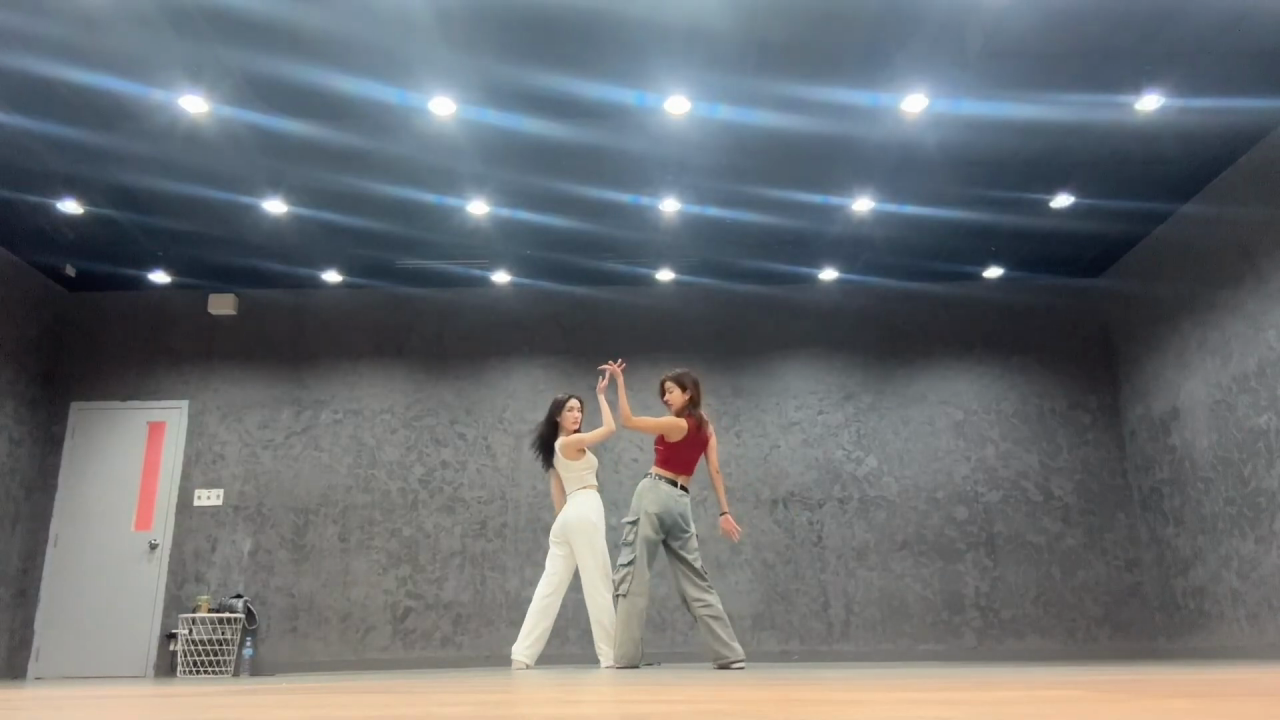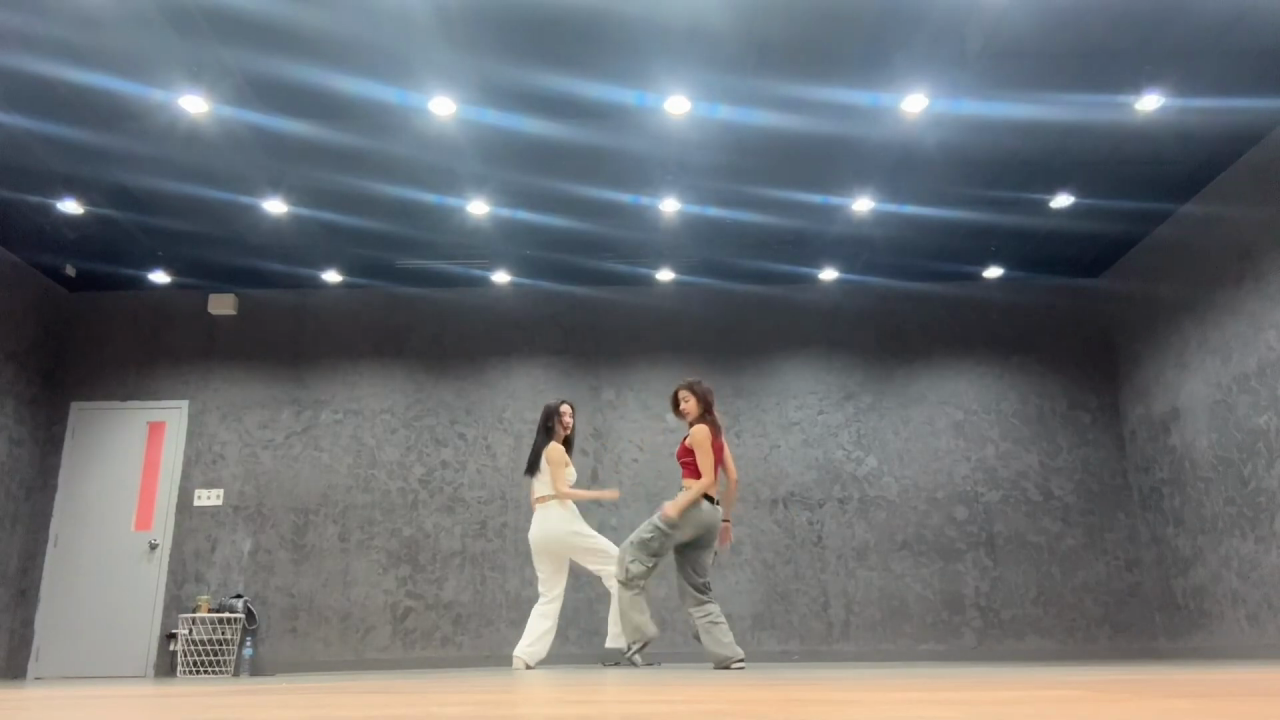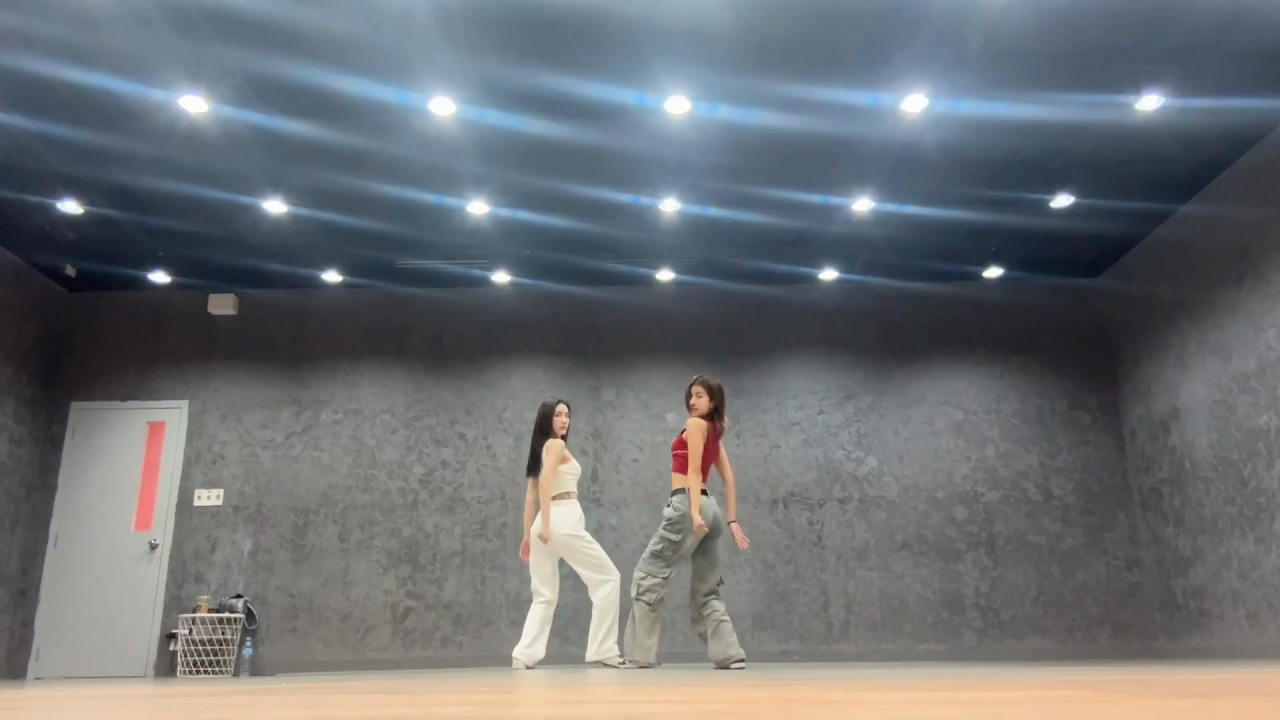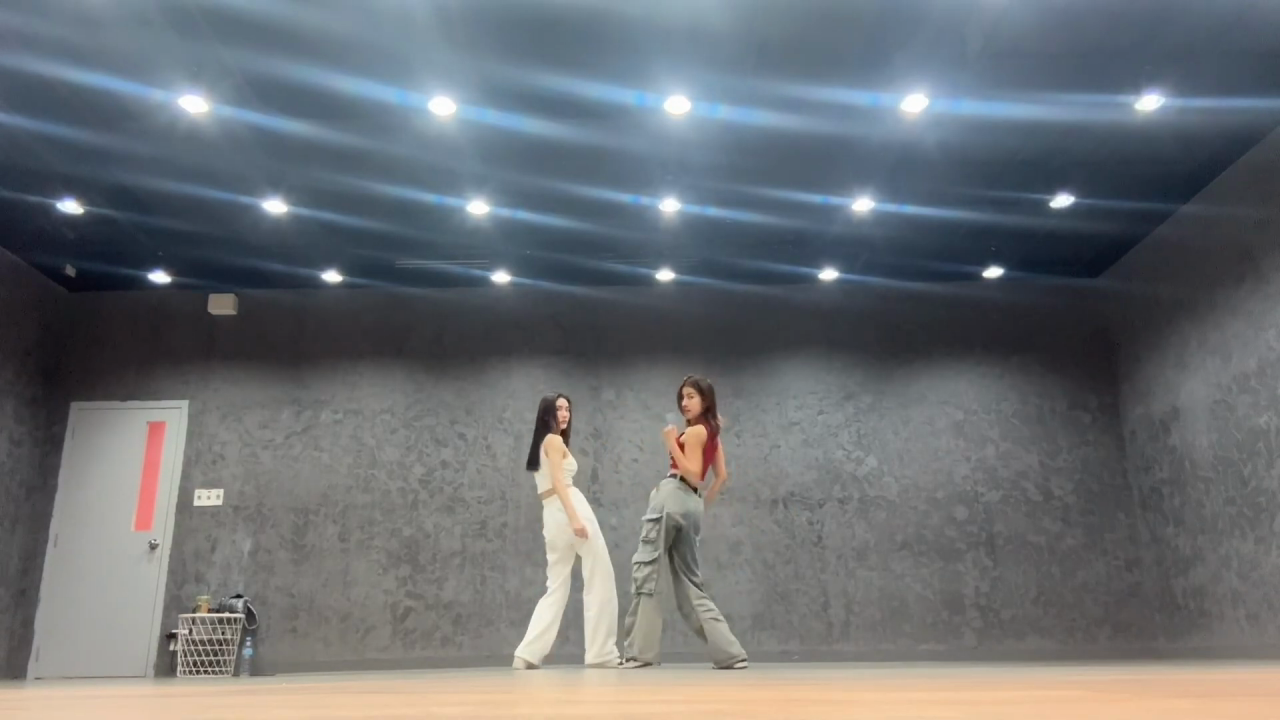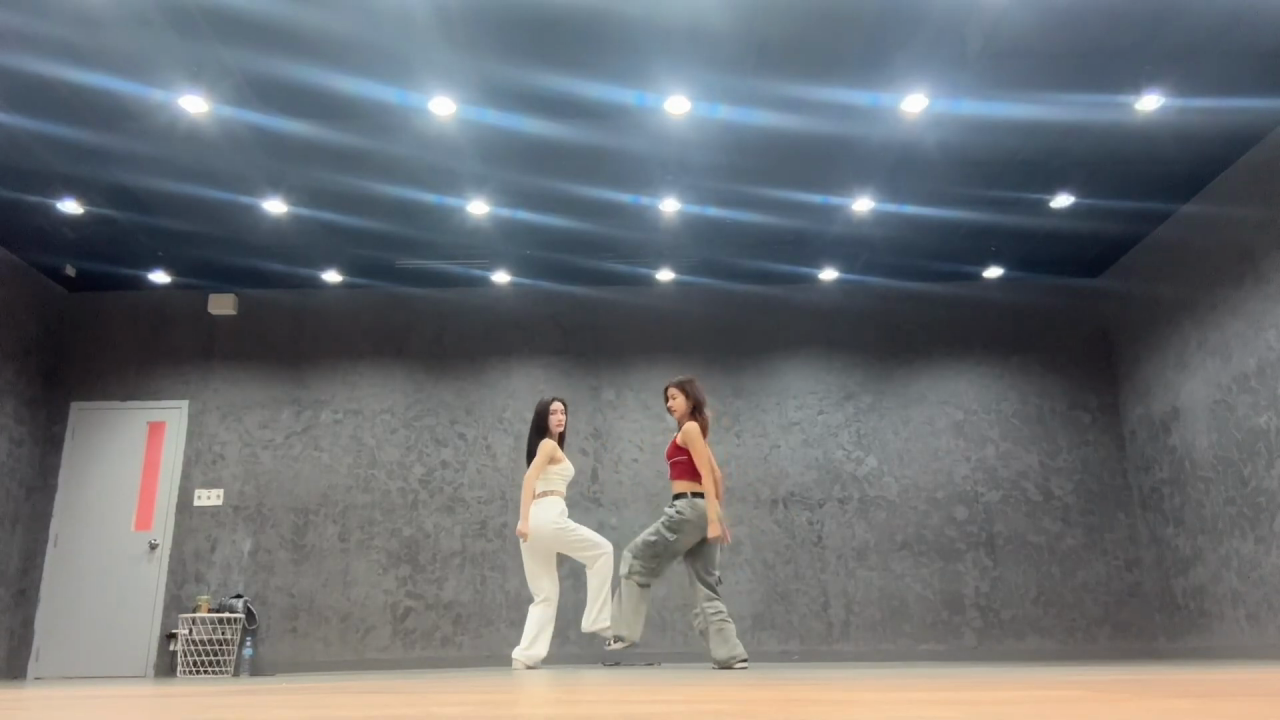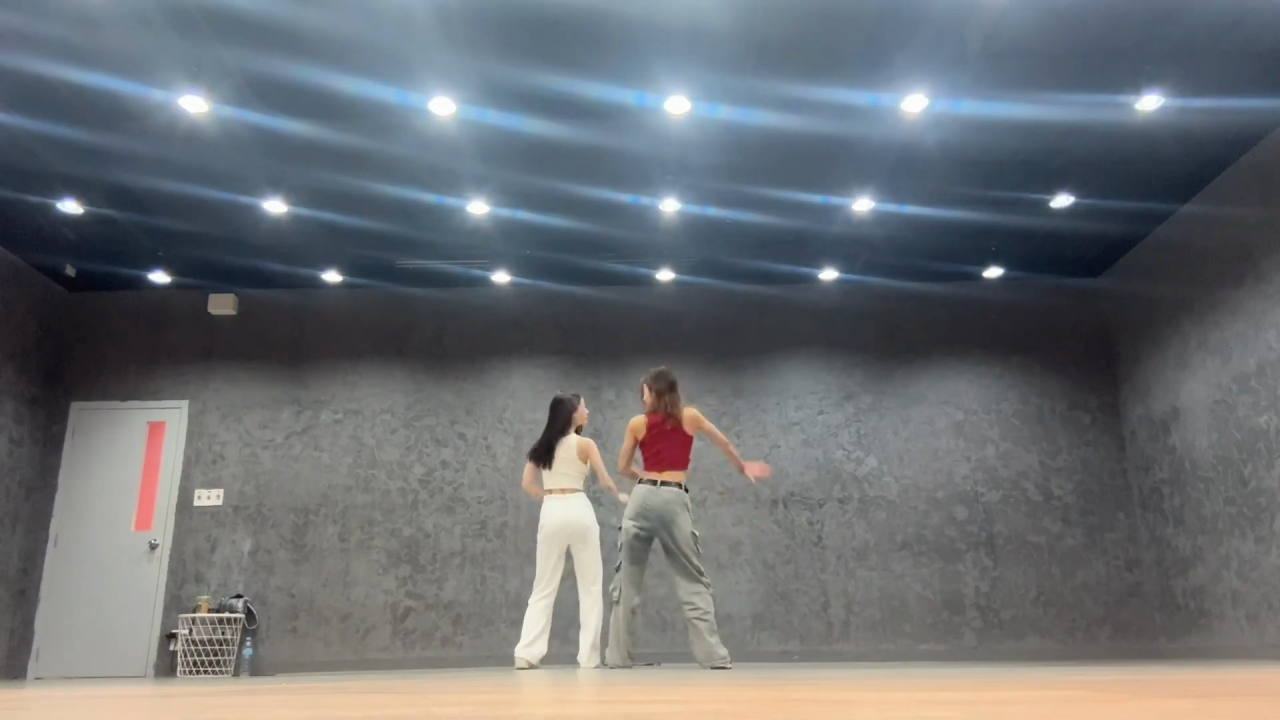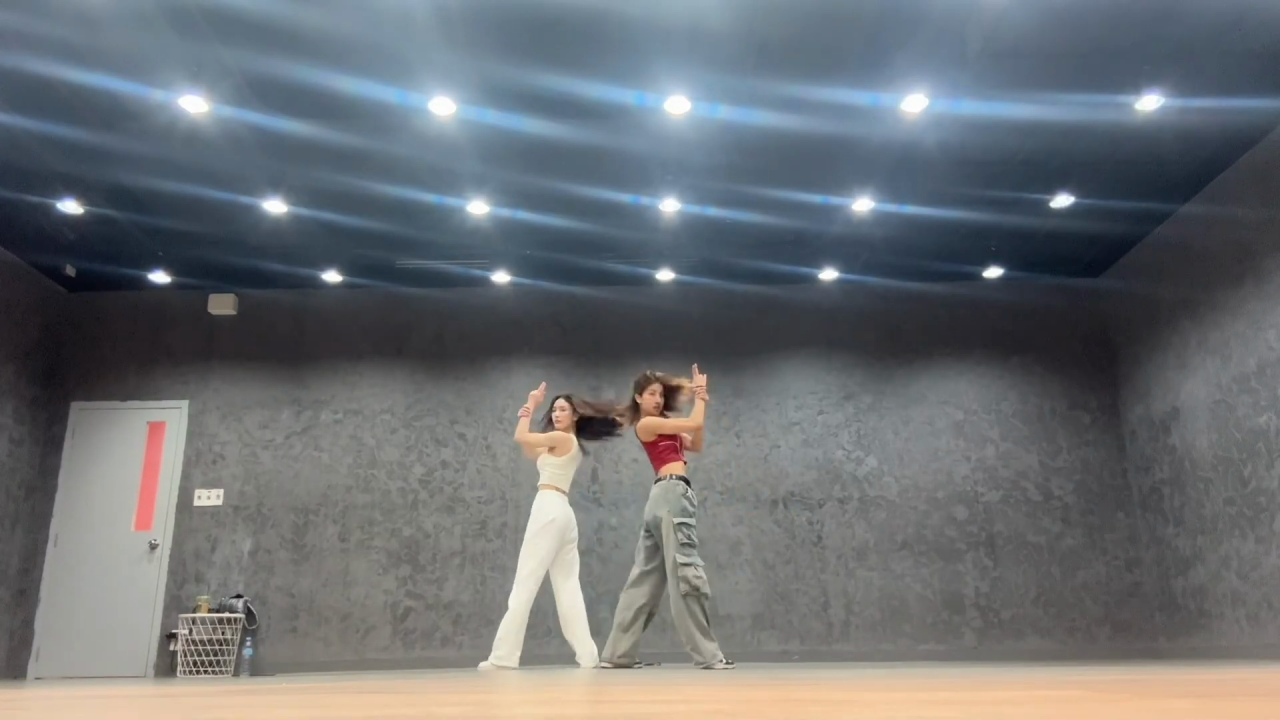
dt=0.4s
person 1, frame 1
left shoulder: (676, 425)
right shoulder: (705, 426)
left elbow: (628, 421)
right elbow: (715, 470)
left wrist: (619, 381)
right wrist: (724, 512)
left hip: (654, 495)
right hip: (680, 502)
left knee: (633, 573)
right knee: (695, 580)
left ankle: (625, 655)
right ankle: (730, 653)
person 1, frame 2
left shoulder: (699, 431)
right shoulder: (715, 432)
left elbow: (708, 478)
right elbow: (732, 478)
left wrist: (677, 504)
right wrist: (726, 519)
left hip: (692, 509)
right hip: (710, 513)
left knee: (631, 559)
right knee: (697, 589)
left ankle: (638, 634)
right ankle: (728, 654)
person 1, frame 3
left shoulder: (696, 424)
right shoulder: (714, 432)
left elbow: (694, 470)
right elbow: (729, 479)
left wrist: (694, 510)
right wrist: (731, 521)
left hip: (685, 507)
right hip: (708, 509)
left knee: (649, 574)
right knee: (706, 591)
left ankle: (640, 654)
right ankle: (729, 654)
person 1, frame 4
left shoulder: (696, 431)
right shoulder: (711, 433)
left elbow: (693, 473)
right elbow: (722, 476)
left wrist: (672, 444)
left hip: (672, 495)
right hip: (692, 504)
left knee: (647, 572)
right knee: (691, 585)
left ankle: (640, 652)
right ankle: (730, 654)
person 1, frame 5
left shoulder: (689, 428)
right shoulder: (696, 430)
left elbow: (707, 475)
right elbow: (716, 475)
left wrist: (714, 519)
right wrist: (714, 518)
left hip: (687, 510)
right hip: (700, 511)
left knee: (635, 559)
right knee: (706, 589)
left ankle: (625, 632)
right ankle: (731, 654)
person 1, frame 6
left shoulder: (638, 423)
right shoulder: (690, 417)
left elbow: (623, 466)
right elbow: (723, 444)
right wrist: (741, 465)
left hip: (644, 498)
right hip: (675, 500)
left knee: (628, 577)
right knee: (692, 579)
left ankle: (619, 654)
right ankle: (713, 654)
person 1, frame 7
left shoulder: (662, 424)
right shoulder: (647, 423)
left elbow: (695, 444)
right elbow: (695, 424)
left wrist: (700, 400)
right wrist: (700, 397)
left hip: (666, 497)
right hip: (672, 493)
left knee: (644, 578)
right knee: (685, 573)
left ankle: (618, 653)
right ankle: (707, 655)
person 2, frame 1
left shoulder: (555, 448)
right shoulder: (570, 442)
right elbow: (610, 428)
right wrist: (601, 395)
left hip: (568, 516)
right hip: (585, 512)
left knee: (550, 586)
right knee: (598, 585)
left ankle: (523, 653)
right ankle: (610, 655)
person 2, frame 2
left shoulder: (540, 452)
right shoulder: (556, 449)
right elbow: (561, 491)
right wrist: (600, 494)
left hip: (539, 528)
right hip: (562, 522)
left knee: (549, 596)
right knee: (617, 567)
left ankle: (525, 654)
right ankle: (621, 638)
person 2, frame 3
left shoulder: (540, 449)
right shoulder: (556, 445)
left elbow: (530, 496)
right elbow: (546, 481)
left wrist: (527, 535)
right wrist: (547, 524)
left hip: (545, 524)
right hip: (564, 521)
left knee: (544, 597)
right knee: (607, 578)
left ankle: (524, 655)
right ankle: (604, 649)
person 2, frame 4
left shoulder: (540, 445)
right shoulder: (554, 440)
right elbow: (558, 480)
right wrist: (574, 517)
left hip: (554, 517)
right hip: (571, 512)
left knee: (556, 589)
right knee: (600, 582)
left ankle: (527, 653)
right ankle: (601, 652)
person 2, frame 5
left shoulder: (548, 448)
right shoulder: (548, 445)
right elbow: (529, 480)
right wrist: (524, 519)
left hip: (539, 520)
right hip: (547, 518)
left knee: (544, 596)
right knee: (602, 551)
left ankle: (525, 655)
right ankle: (599, 619)
person 2, frame 6
left shoulder: (544, 445)
right shoulder: (584, 444)
left elbow: (527, 484)
right elbow: (604, 479)
right wrist: (619, 495)
left hip: (550, 512)
right hip: (578, 512)
left knee: (543, 589)
right knee: (591, 588)
left ankle: (527, 652)
right ankle: (589, 656)
person 2, frame 7
left shoulder: (563, 439)
right shoulder: (570, 445)
left elbow: (521, 437)
right elbow: (531, 449)
left wrist: (531, 406)
right wrist: (531, 406)
left hip: (549, 510)
right hip: (562, 513)
left knee: (525, 584)
right knee: (568, 587)
left ankle: (504, 657)
right ankle: (587, 655)
